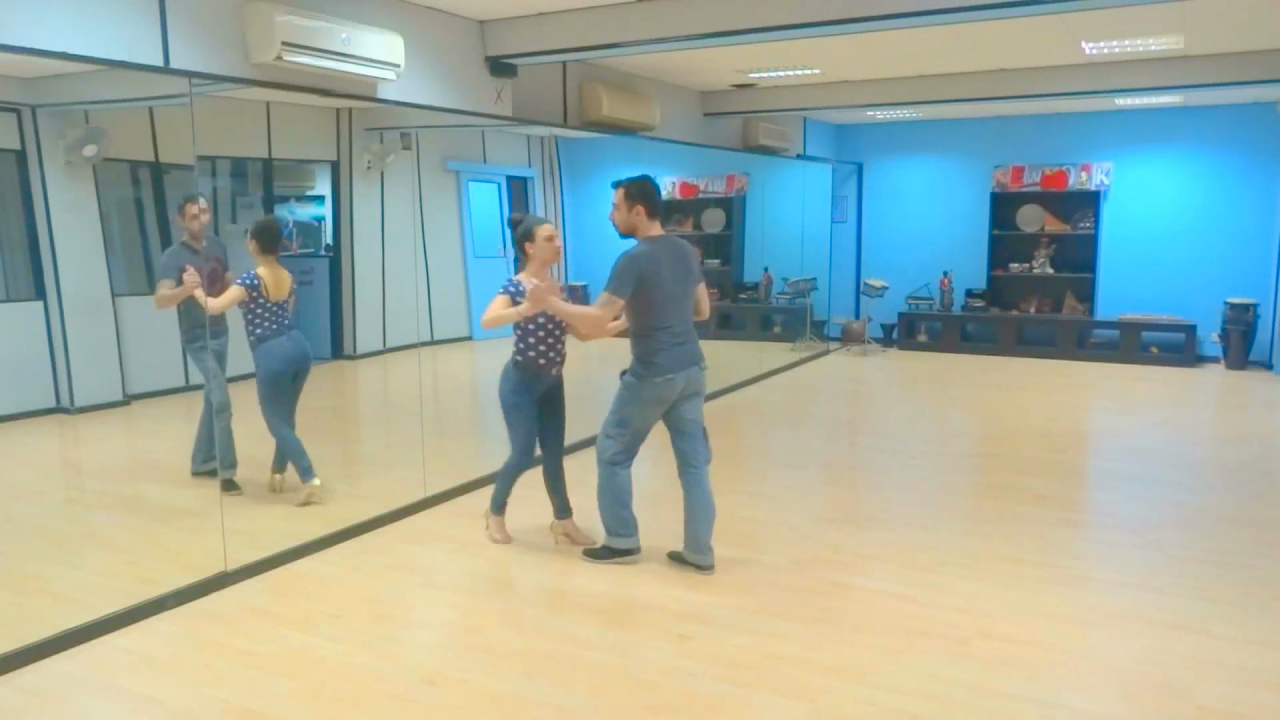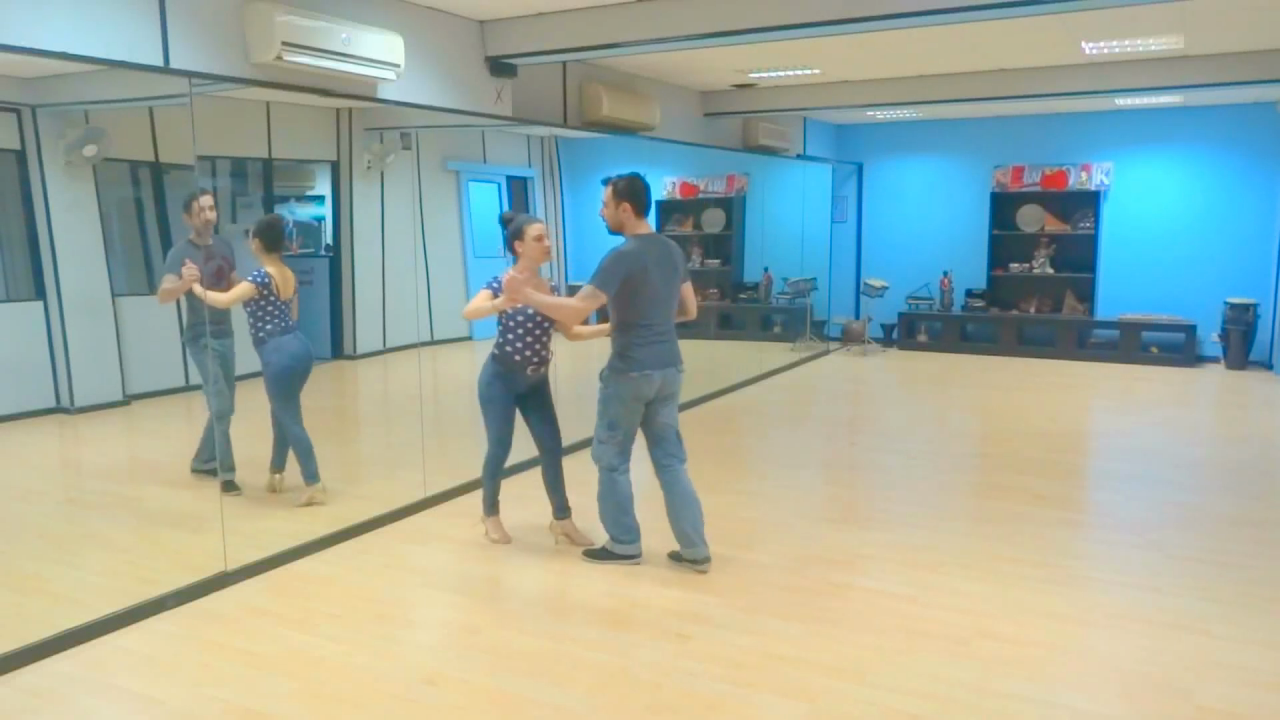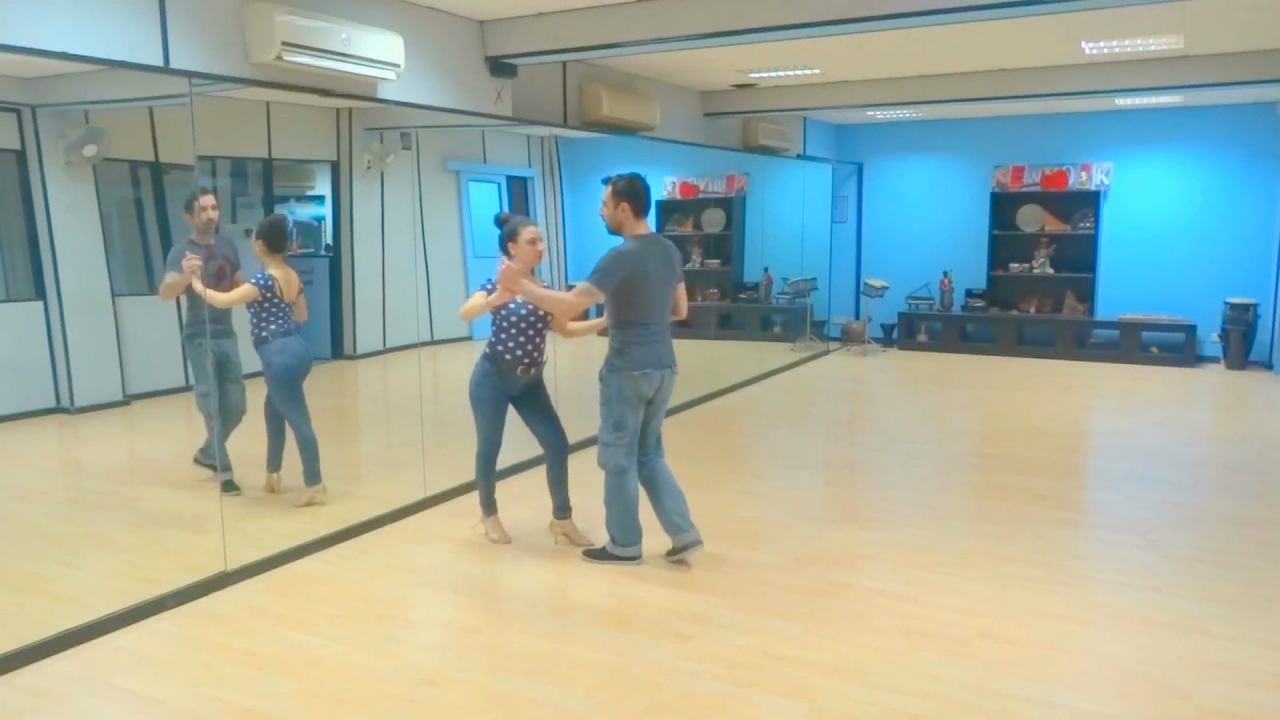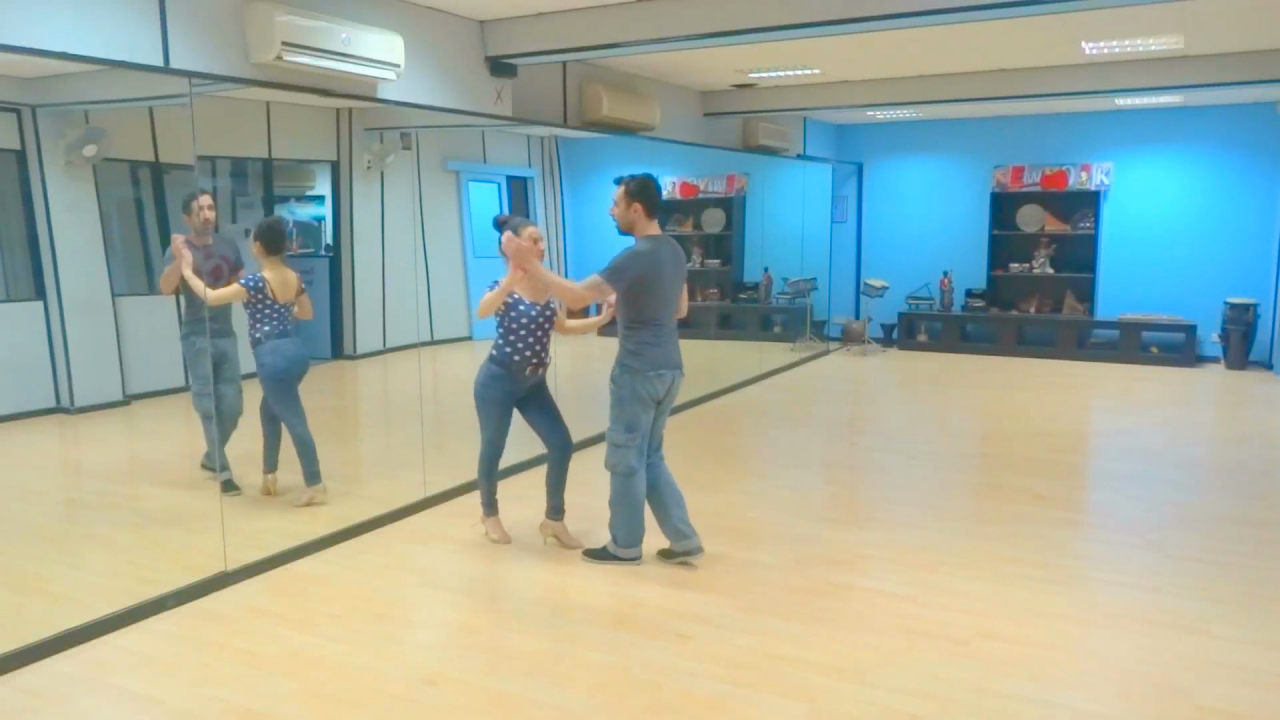
dt=0.2s
person 1, frame 1
left shoulder: (634, 260)
right shoulder: (686, 251)
left elbow: (597, 320)
right elbow: (703, 310)
left wrist: (549, 303)
left hip: (652, 377)
right hip: (691, 370)
left knee: (614, 454)
right knee: (694, 461)
left ankle: (623, 541)
right ankle: (700, 551)
person 1, frame 2
left shoulder: (623, 257)
right shoulder: (672, 251)
left elbow: (576, 311)
right elbow: (689, 311)
left wrist: (526, 294)
left hip: (630, 373)
right hip: (669, 369)
left knee: (612, 458)
right knee: (670, 459)
left ankle: (624, 544)
right ankle: (694, 546)
person 1, frame 3
left shoulder: (623, 257)
right shoulder: (669, 251)
left elbow: (569, 306)
right elbow: (680, 310)
left wrist: (520, 284)
left hip: (628, 371)
right hip: (662, 368)
left knee: (618, 459)
right knee: (649, 455)
left ankle: (624, 545)
right ankle: (683, 532)
person 1, frame 4
left shoulder: (637, 257)
right shoulder: (673, 251)
left elbow: (575, 297)
left wrist: (530, 264)
left hip: (639, 372)
right hip: (668, 368)
left knee: (626, 461)
right knee: (649, 457)
left ankle: (624, 546)
right ankle: (684, 540)
person 2, frame 1
right shoulder: (516, 286)
left elbow: (579, 332)
right elbow: (488, 320)
left wrist: (621, 324)
right wrist: (524, 311)
left hip: (551, 381)
right hip: (520, 381)
left knee: (554, 452)
right knee: (524, 454)
left ankle: (563, 520)
right ankle: (495, 512)
person 2, frame 2
left shoulder: (550, 289)
right shoulder: (501, 284)
left elbow: (571, 332)
right elbow: (468, 313)
left wrist: (610, 328)
right wrist: (500, 305)
left hip: (536, 380)
right hip: (501, 378)
left knee: (552, 448)
right knee: (499, 448)
left ankle: (562, 520)
right ankle: (490, 515)
person 2, frame 3
right shoulder: (495, 286)
left elbow: (565, 329)
right elbow: (465, 313)
left wrist: (603, 322)
right wrist: (495, 301)
left hip: (529, 381)
right hip: (493, 378)
left knee: (557, 445)
right knee: (489, 448)
left ankle: (563, 519)
right ankle: (489, 515)
person 2, frame 4
left shoulder: (543, 288)
right shoulder: (502, 290)
left elbow: (562, 326)
right elbow: (482, 310)
left wrist: (601, 319)
right wrist: (511, 280)
left hip: (533, 383)
right hip: (498, 380)
left knee: (561, 446)
right knee: (493, 449)
left ankle: (553, 520)
right ankle: (489, 514)
person 3, frame 1
left shoulder: (217, 247)
right shoulder: (174, 256)
right elbow: (160, 301)
right wrist: (185, 289)
left hip: (220, 334)
right hip: (198, 340)
left knee: (213, 400)
right knee: (221, 401)
left ankle: (202, 462)
right ankle: (227, 471)
person 3, frame 2
left shoulder: (225, 247)
right shoulder: (180, 253)
right elbow: (163, 296)
right wrist: (184, 283)
left hip: (226, 336)
right hip: (201, 340)
left knee: (223, 407)
right knee: (220, 407)
left ankle: (203, 460)
right ankle: (225, 472)
person 3, frame 3
left shoulder: (228, 247)
right shoulder: (181, 252)
right elbow: (165, 294)
right wrist: (185, 275)
left hip: (227, 337)
right hip: (199, 339)
left knee: (236, 406)
right knee: (212, 407)
left ankle: (208, 453)
right ankle: (223, 472)
person 3, frame 4
left shoulder: (228, 246)
right shoulder: (180, 250)
right elbow: (166, 287)
right wrist: (177, 259)
left hip: (227, 336)
right hip: (197, 338)
left knee: (232, 406)
right knee: (209, 407)
left ankle: (212, 458)
right ankle: (223, 472)
person 4, frame 1
left shoulder: (251, 279)
right shoulder: (288, 278)
left elbow: (215, 308)
left wrist: (197, 291)
left hip: (271, 355)
right hip: (299, 347)
left knee: (278, 423)
right knee: (285, 415)
left ankle: (310, 481)
right ankle: (277, 474)
person 4, frame 2
left shoulder: (261, 277)
right shoulder: (289, 276)
left elbow: (223, 301)
left wrist: (197, 288)
left hip: (279, 354)
right hip: (300, 347)
left knee: (291, 421)
right knee: (281, 413)
left ankle: (314, 485)
right ankle: (276, 474)
person 4, frame 3
left shoulder: (265, 280)
right shoulder: (294, 277)
left elbow: (222, 301)
left wrist: (196, 283)
left hip: (280, 355)
right hip: (299, 349)
left knee: (299, 420)
right knee: (274, 410)
left ankle: (315, 486)
right ankle: (273, 473)
person 4, frame 4
left shoulder: (257, 282)
right shoulder: (295, 278)
left elbow: (211, 298)
right elbow: (307, 314)
left wrist: (187, 269)
left hip: (274, 355)
right hip: (297, 350)
left knee: (295, 420)
right knee: (270, 410)
left ankle: (315, 486)
right ankle: (270, 475)
